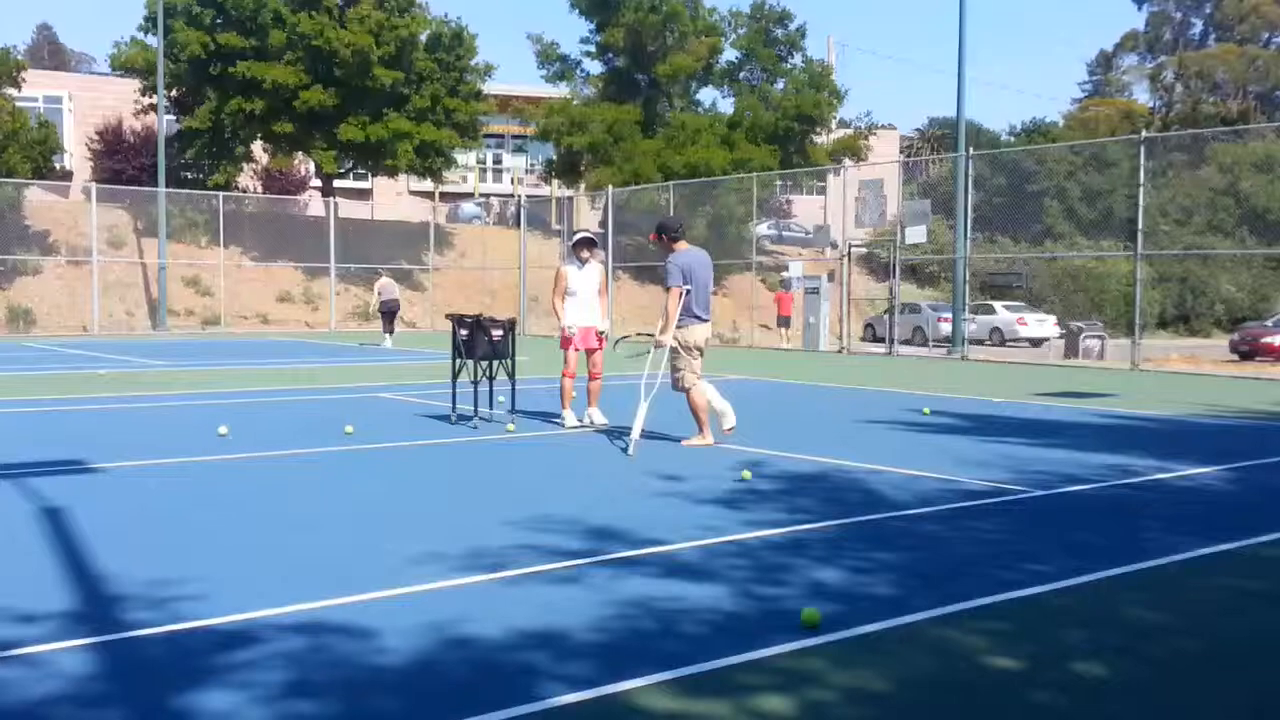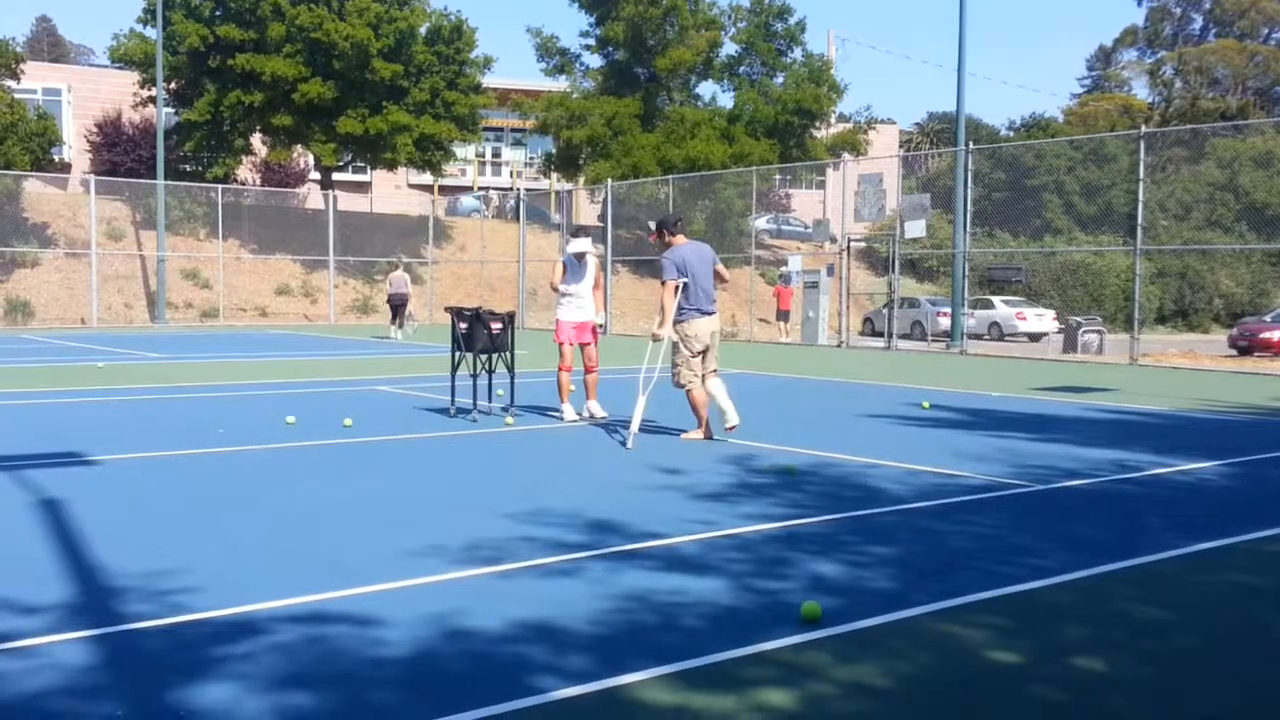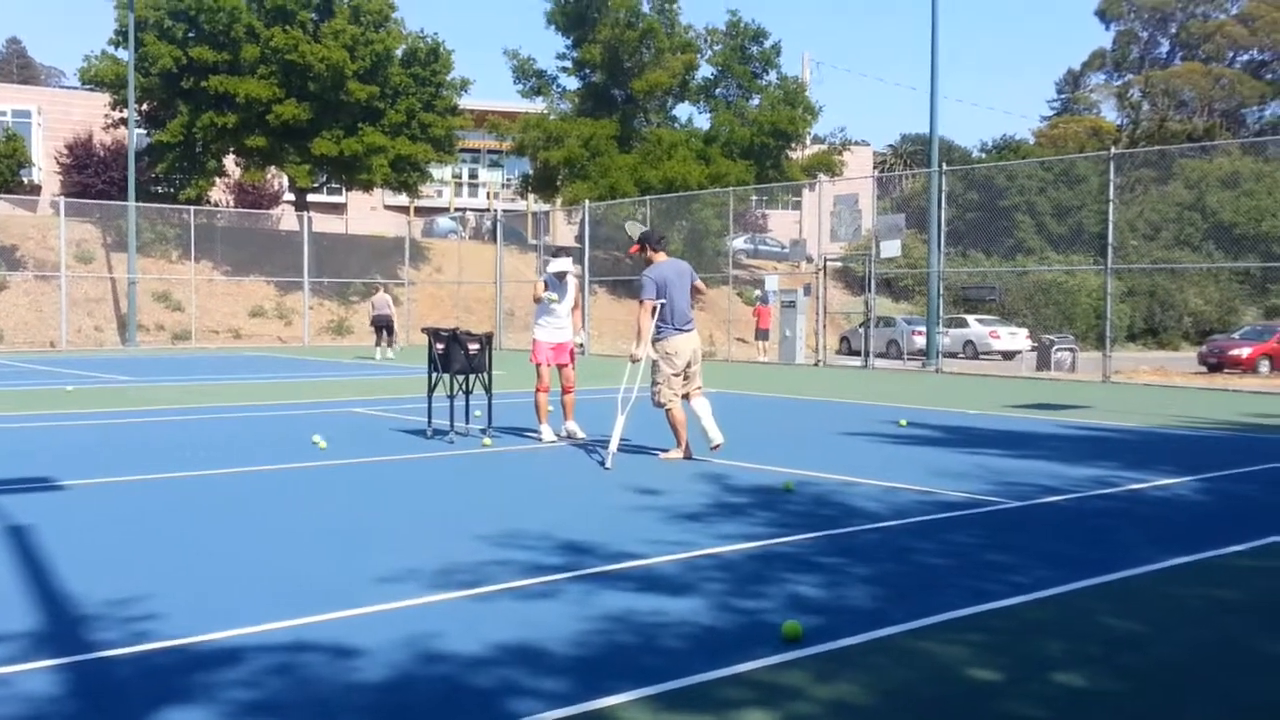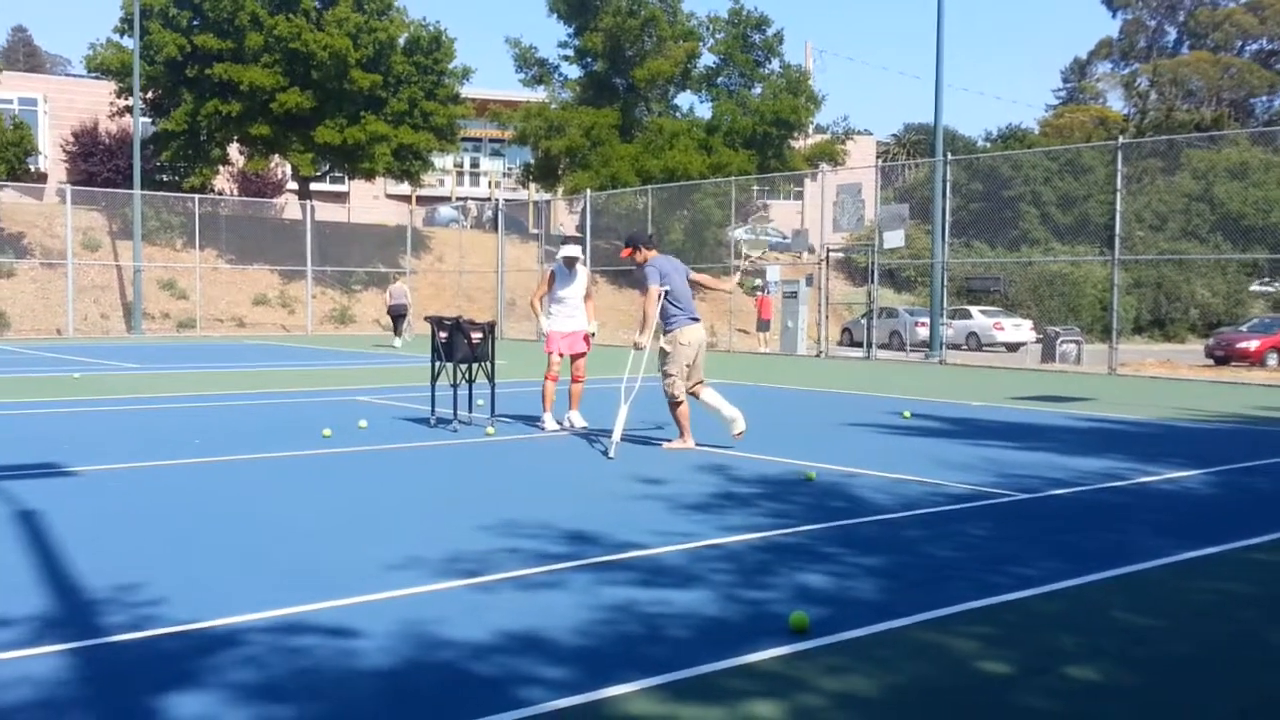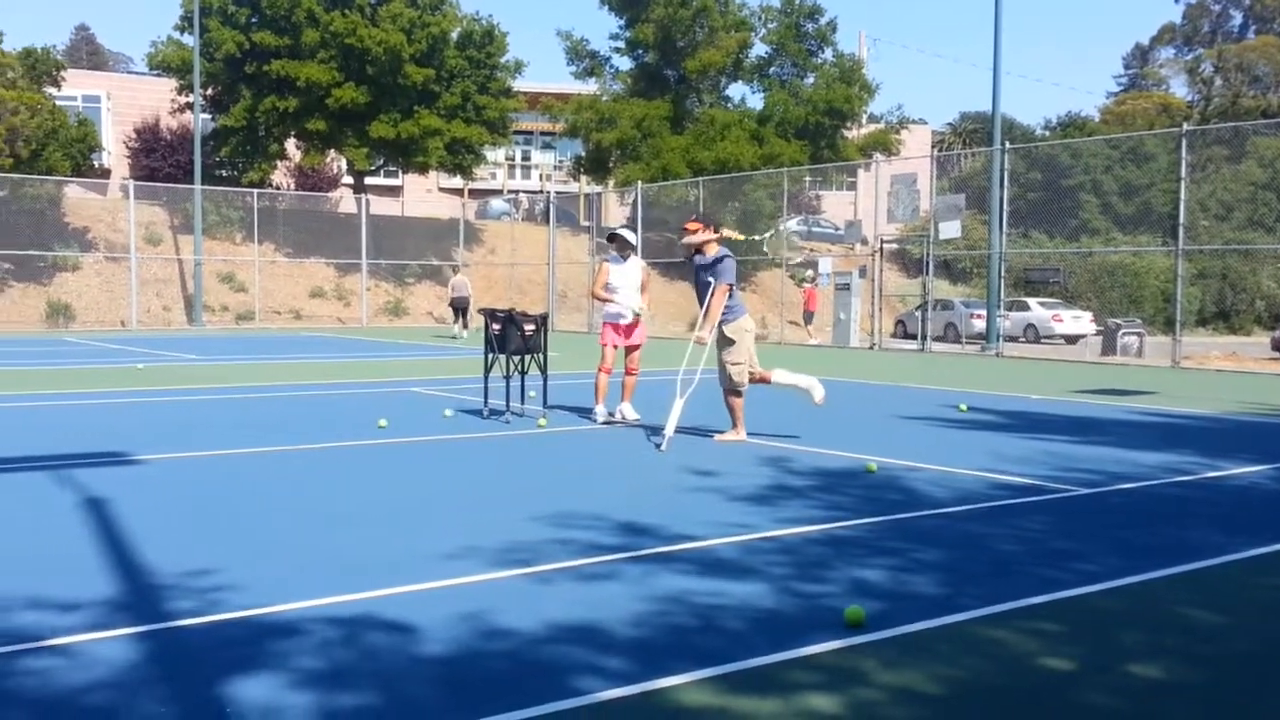
dt=0.7s
person 1, frame 1
left shoulder: (674, 261)
right shoulder: (703, 255)
left elbow: (673, 299)
left wrist: (667, 332)
left hip: (686, 328)
right hip: (703, 324)
left knee: (690, 384)
right knee: (694, 379)
left ankle: (705, 434)
right ankle: (723, 410)
person 1, frame 2
left shoulder: (669, 257)
right shoulder: (705, 248)
left elbow: (669, 293)
right elbow: (725, 277)
left wrist: (664, 326)
left hip: (690, 324)
right hip: (711, 319)
left knee: (690, 380)
right knee: (709, 372)
left ankle: (703, 429)
right ankle: (728, 412)
person 1, frame 3
left shoulder: (649, 275)
right shoulder: (683, 266)
left elbow: (646, 312)
right elbow: (702, 290)
left wrist: (640, 346)
left hip: (669, 342)
right hip: (691, 337)
left knee: (670, 399)
right knee: (694, 390)
left ankle: (682, 448)
right ankle: (712, 431)
person 1, frame 4
left shoulder: (651, 267)
right shoulder: (672, 262)
left elbow: (651, 300)
right elbow: (699, 278)
left wrist: (644, 334)
right wrist: (726, 286)
left hip: (679, 334)
right hip: (695, 329)
left knee: (674, 391)
right knee: (695, 385)
left ankle: (685, 438)
right ankle: (730, 412)
person 1, frame 5
left shoulder: (724, 258)
right shoulder: (696, 255)
left elbow: (719, 297)
right elbow: (685, 241)
left wrist: (706, 329)
right wrist: (717, 236)
left hip: (735, 324)
right hip: (725, 327)
left knee: (731, 382)
right knee: (753, 374)
left ankle: (738, 430)
right ankle: (805, 382)
person 2, frame 1
left shoulder: (599, 269)
right shoulder: (565, 270)
right elbow: (556, 298)
left wrist: (604, 320)
right wrist: (563, 322)
left hip: (594, 326)
right hip: (573, 327)
left knee: (596, 371)
right knee: (569, 370)
left ankle: (592, 411)
right ankle: (567, 413)
person 2, frame 2
left shoulder: (594, 263)
right shoulder: (562, 264)
right elbow: (553, 282)
left wrist: (600, 313)
right wrist: (559, 288)
left hip: (588, 319)
right hip: (566, 318)
left knee: (592, 363)
right knee: (566, 363)
left ankle: (591, 404)
right ankle: (566, 406)
person 2, frame 3
left shoulder: (574, 283)
right shoulder: (543, 282)
right elbow: (536, 297)
left wrist: (578, 332)
right wrist: (543, 296)
left hip: (565, 339)
right hip: (544, 338)
left knee: (569, 384)
right knee: (543, 384)
left ankle: (569, 425)
right ankle: (544, 427)
person 2, frame 4
left shoulder: (585, 273)
right shoulder: (553, 273)
right elbow: (535, 298)
left wrist: (592, 322)
right wrist: (541, 319)
left hip: (580, 329)
right hip: (556, 329)
left knee: (579, 374)
right knee: (553, 372)
left ankle: (573, 414)
right ankle: (547, 416)
person 2, frame 5
left shoulder: (640, 265)
right shoulder: (607, 264)
left elbow: (645, 291)
right elbow: (595, 291)
left wrist: (643, 305)
right wrist: (616, 299)
left hip: (635, 321)
right hip: (612, 321)
left knee: (633, 367)
right knee: (606, 364)
left ankle: (625, 406)
right ankle: (599, 408)
